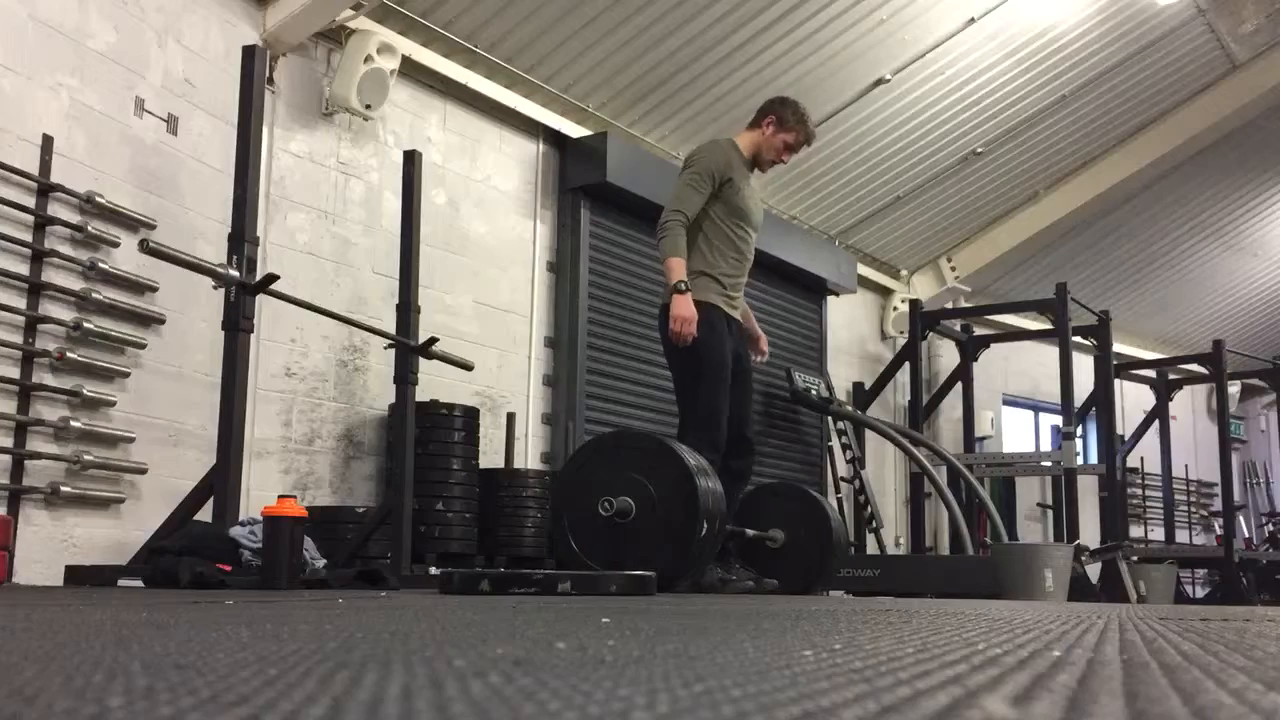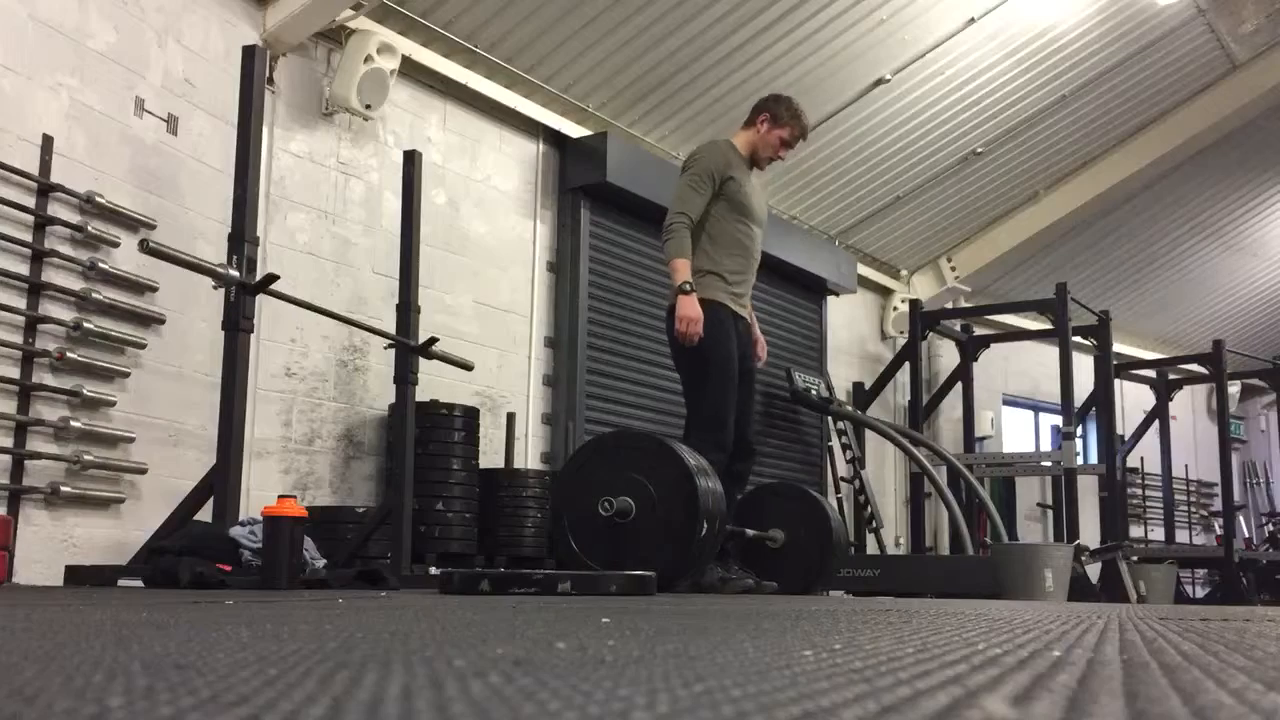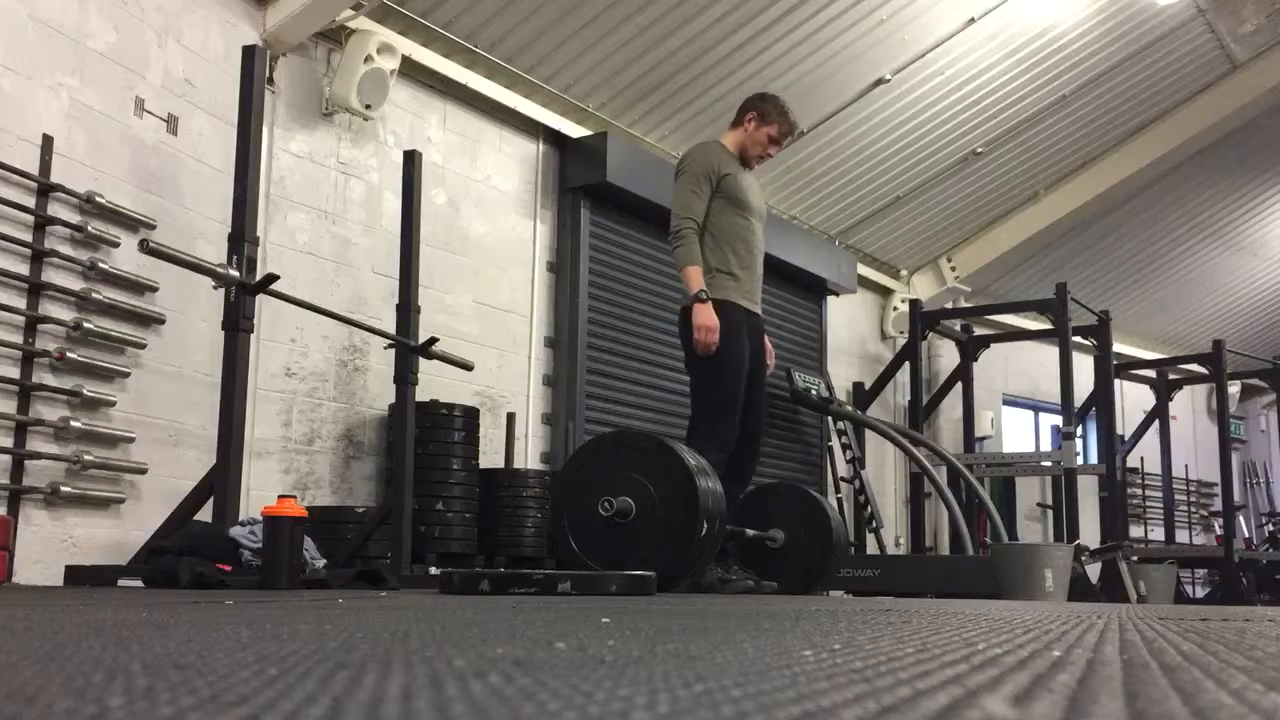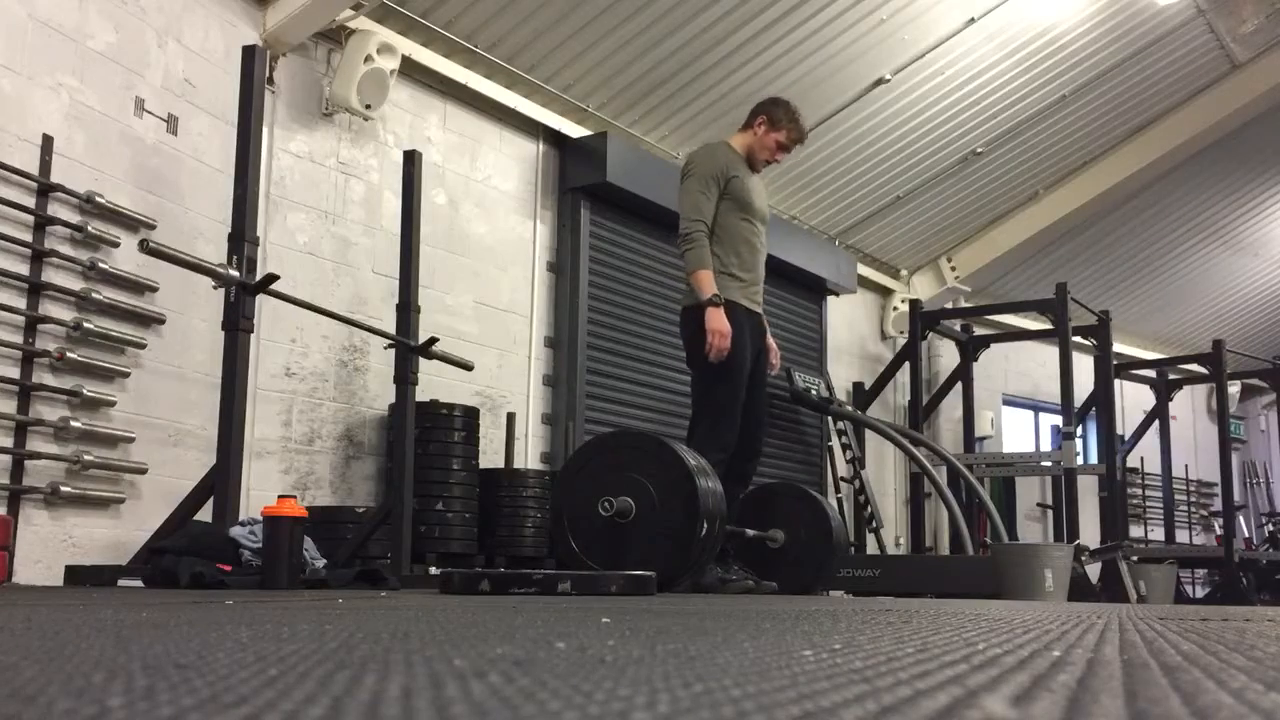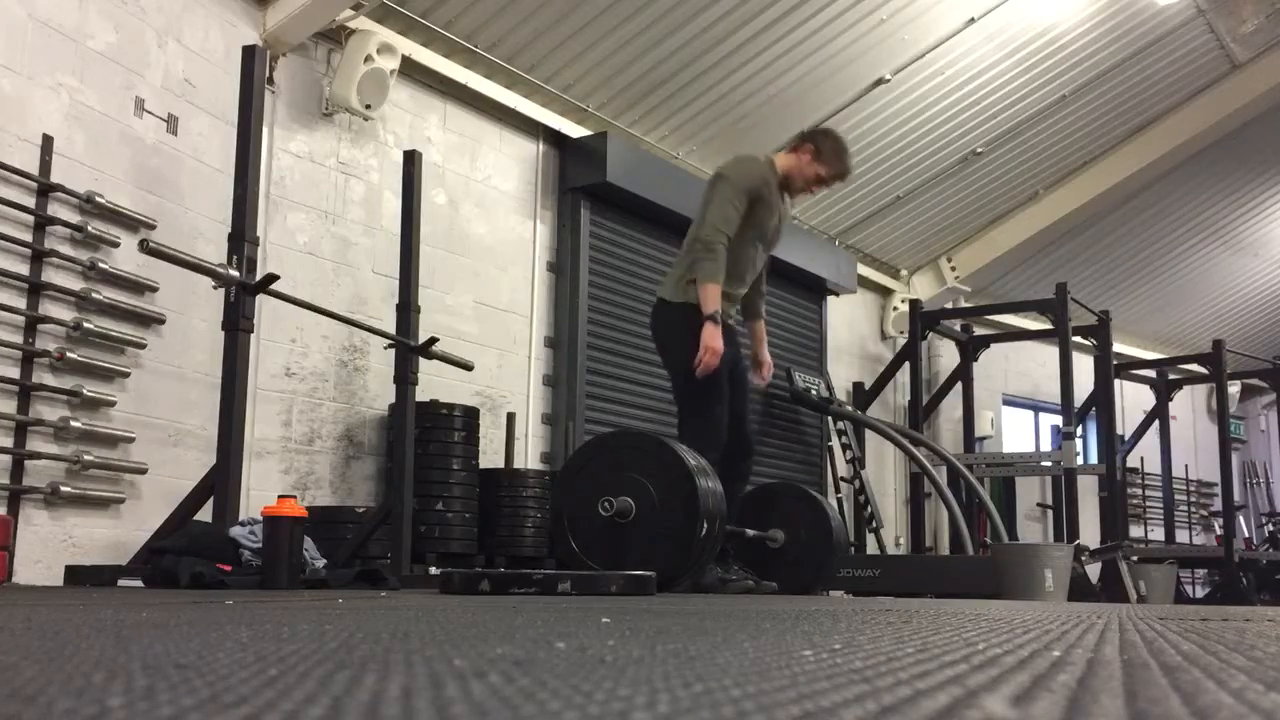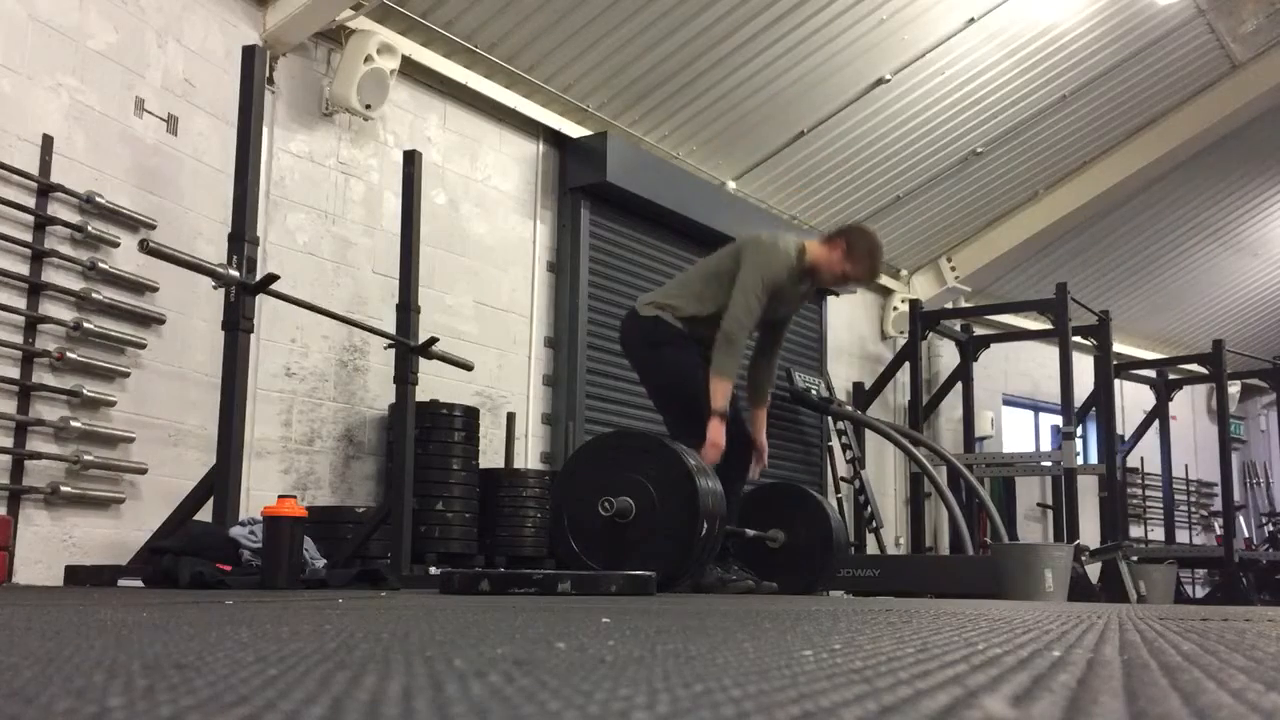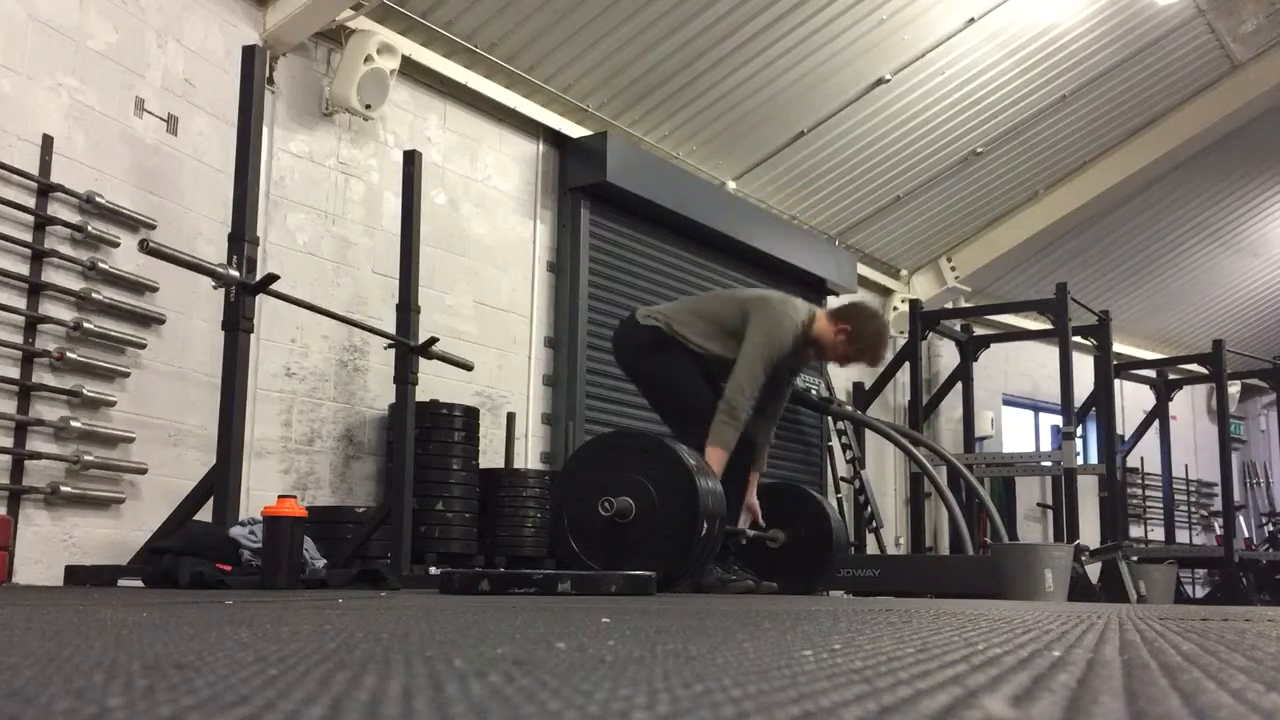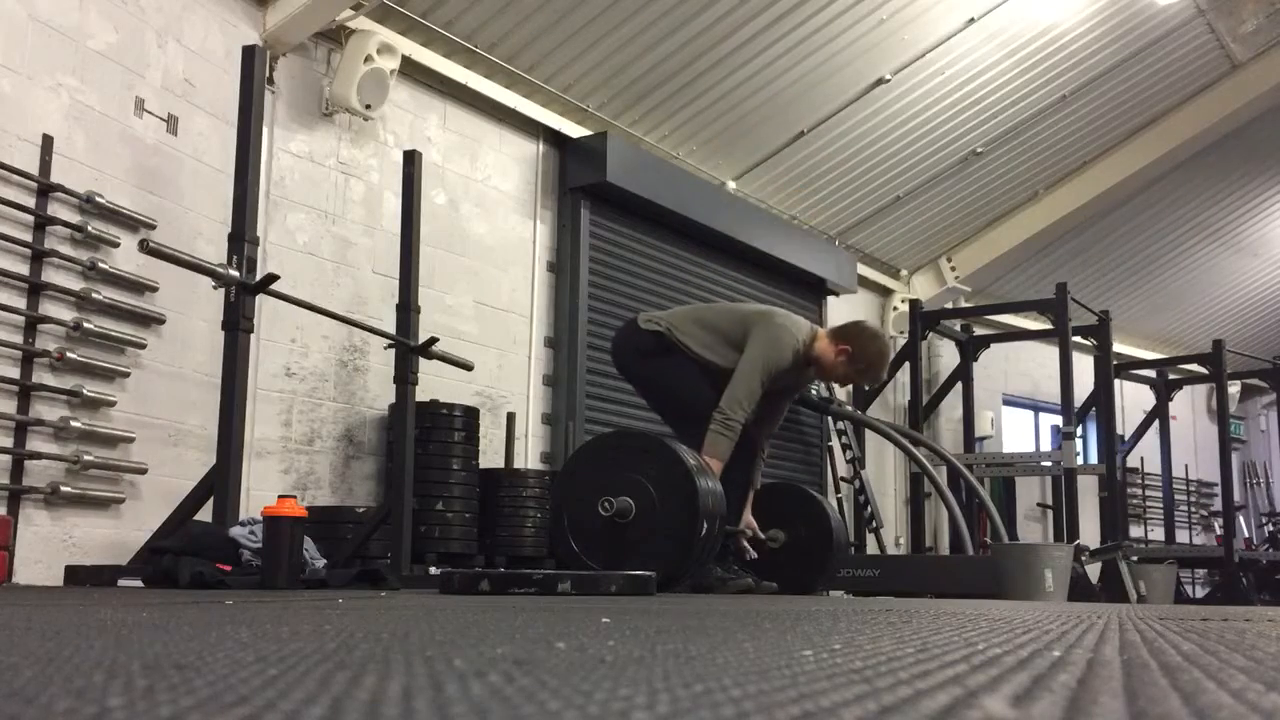
dt=0.2s
person 1, frame 1
left shoulder: (747, 185)
right shoulder: (715, 156)
right elbow: (672, 224)
left wrist: (750, 322)
right wrist: (680, 290)
left hip: (725, 321)
right hip: (695, 316)
left knee: (738, 443)
right knee: (704, 438)
left ankle: (718, 555)
person 1, frame 2
left shoulder: (750, 184)
right shoulder: (714, 158)
right elbow: (678, 226)
left wrist: (752, 323)
right wrist: (685, 291)
left hip: (731, 321)
right hip: (703, 315)
left knee: (738, 445)
right knee: (710, 438)
left ankle: (718, 555)
person 1, frame 3
left shoulder: (747, 181)
right shoulder: (706, 159)
right elbow: (684, 233)
left wrist: (760, 328)
right wrist: (700, 299)
left hip: (745, 319)
right hip: (715, 315)
left knee: (744, 446)
right knee: (713, 440)
left ankle: (718, 556)
person 1, frame 4
left shoulder: (752, 182)
right shoulder: (712, 159)
right elbow: (693, 237)
left wrist: (763, 330)
right wrist: (713, 305)
left hip: (746, 319)
right hip: (718, 317)
left knee: (746, 447)
right knee: (713, 441)
left ankle: (718, 556)
person 1, frame 5
left shoulder: (779, 203)
right shoulder: (747, 173)
right elbow: (711, 247)
left wrist: (760, 344)
right wrist: (710, 321)
left hip: (718, 325)
right hip: (687, 315)
left knee: (738, 444)
right knee: (703, 439)
left ankle: (717, 554)
person 1, frame 6
left shoulder: (803, 284)
right shoulder: (774, 257)
left elbow: (766, 359)
right elbow: (731, 336)
left wrist: (758, 429)
right wrist: (718, 416)
left hip: (690, 338)
right hip: (657, 328)
left knee: (738, 447)
right knee: (702, 446)
left ankle: (716, 558)
person 1, frame 7
left shoulder: (803, 347)
right shoulder: (780, 323)
left elbow: (765, 417)
right elbow: (734, 404)
left wrist: (750, 490)
left hip: (684, 352)
right hip: (648, 340)
left knee: (738, 448)
right knee: (708, 437)
left ankle: (717, 559)
person 1, frame 8
left shoulder: (802, 367)
right shoulder: (782, 340)
left elbow: (759, 436)
right elbow: (729, 416)
left wrist: (742, 509)
left hip: (679, 354)
right hip: (646, 344)
left knee: (741, 444)
right knee: (711, 436)
left ankle: (719, 558)
